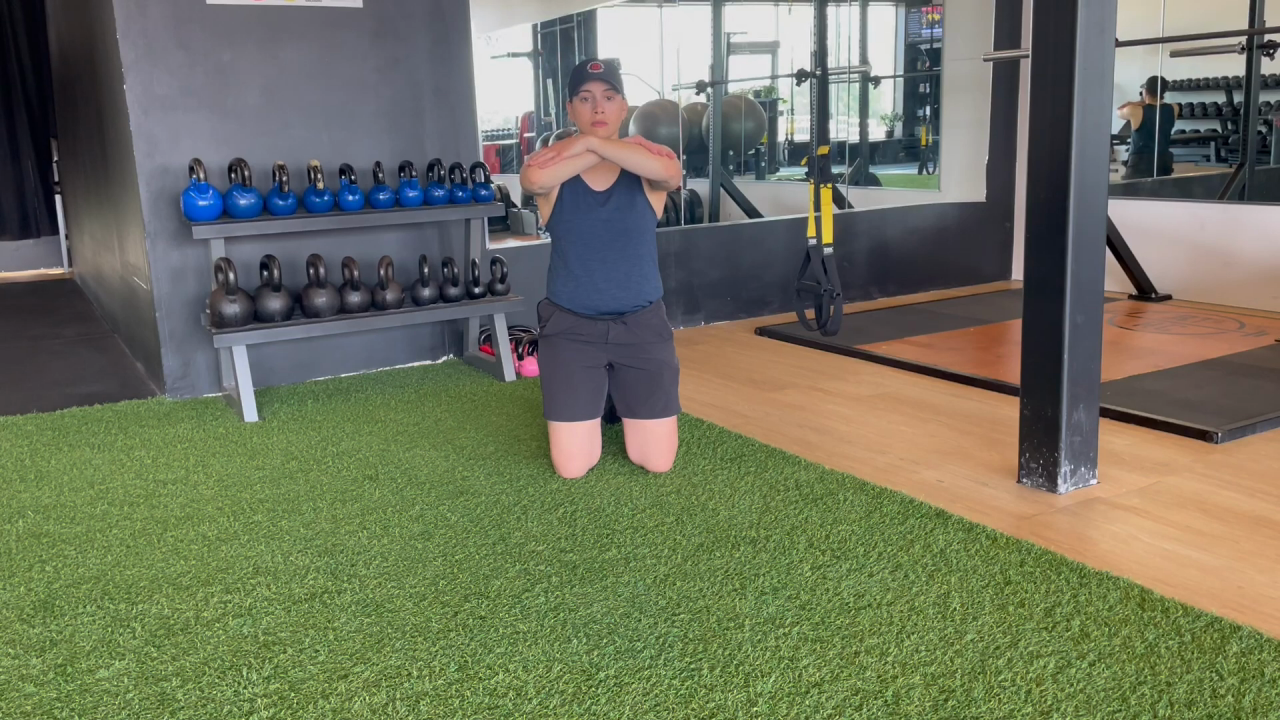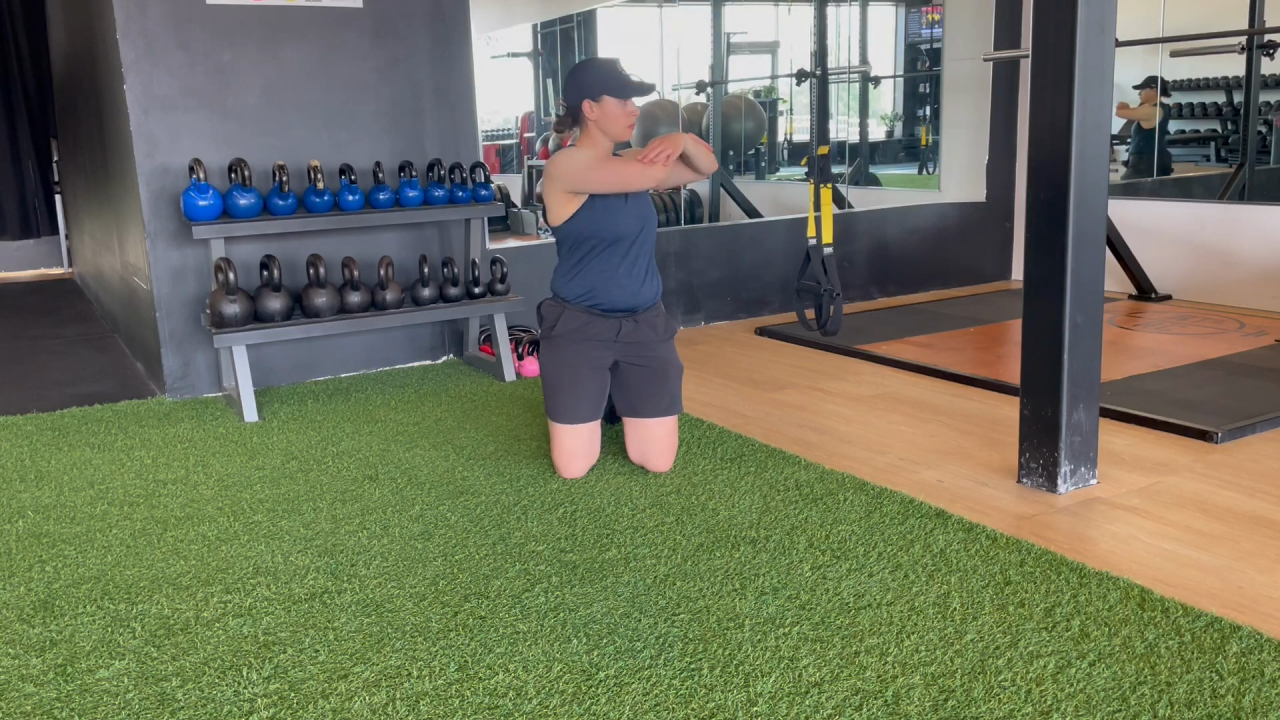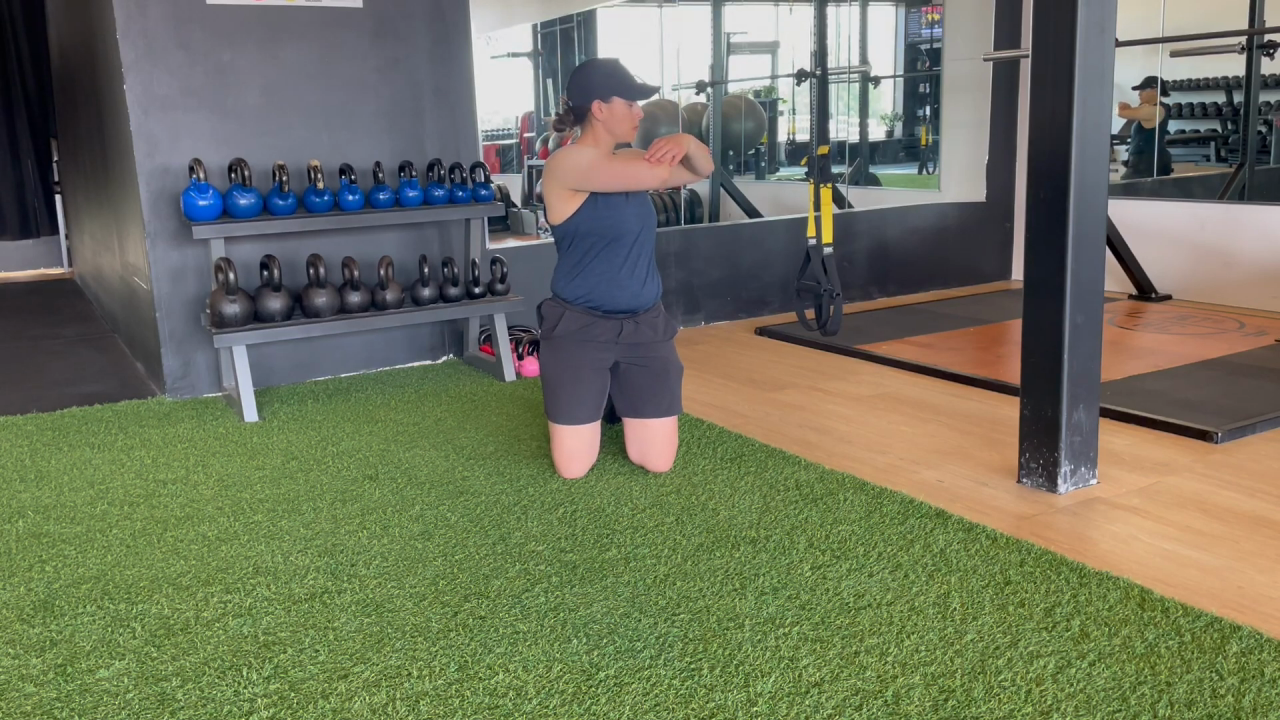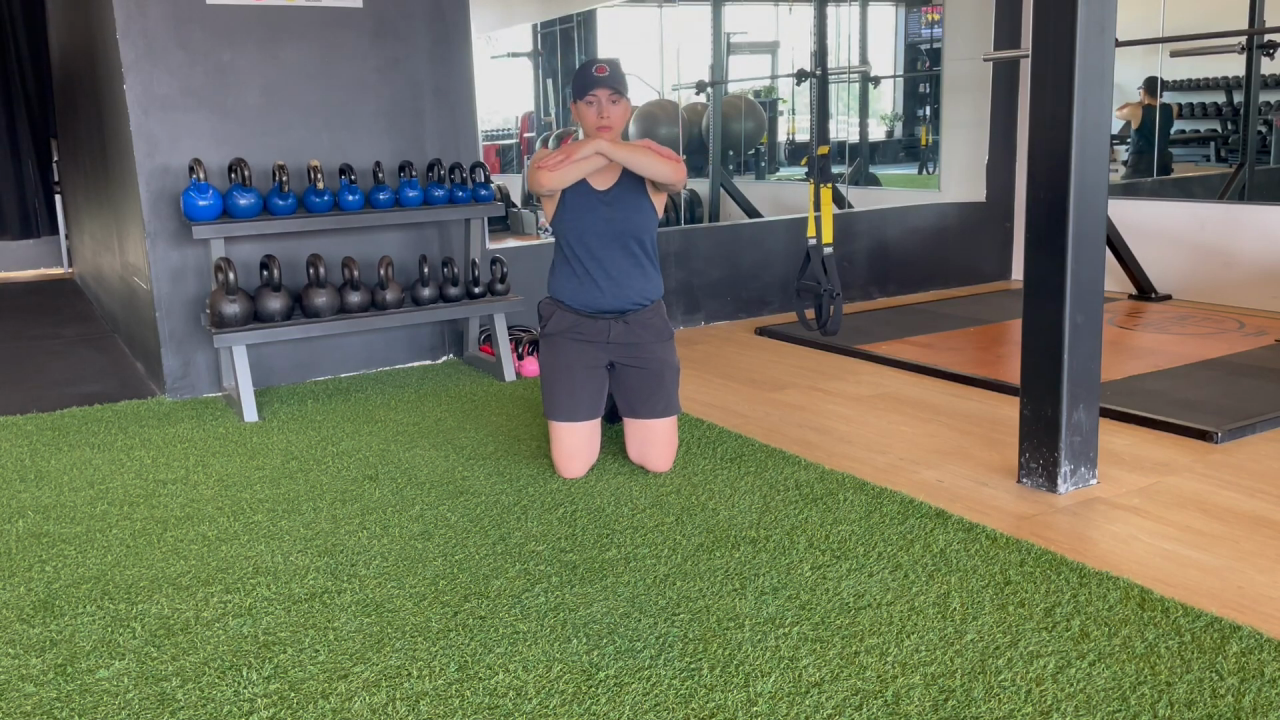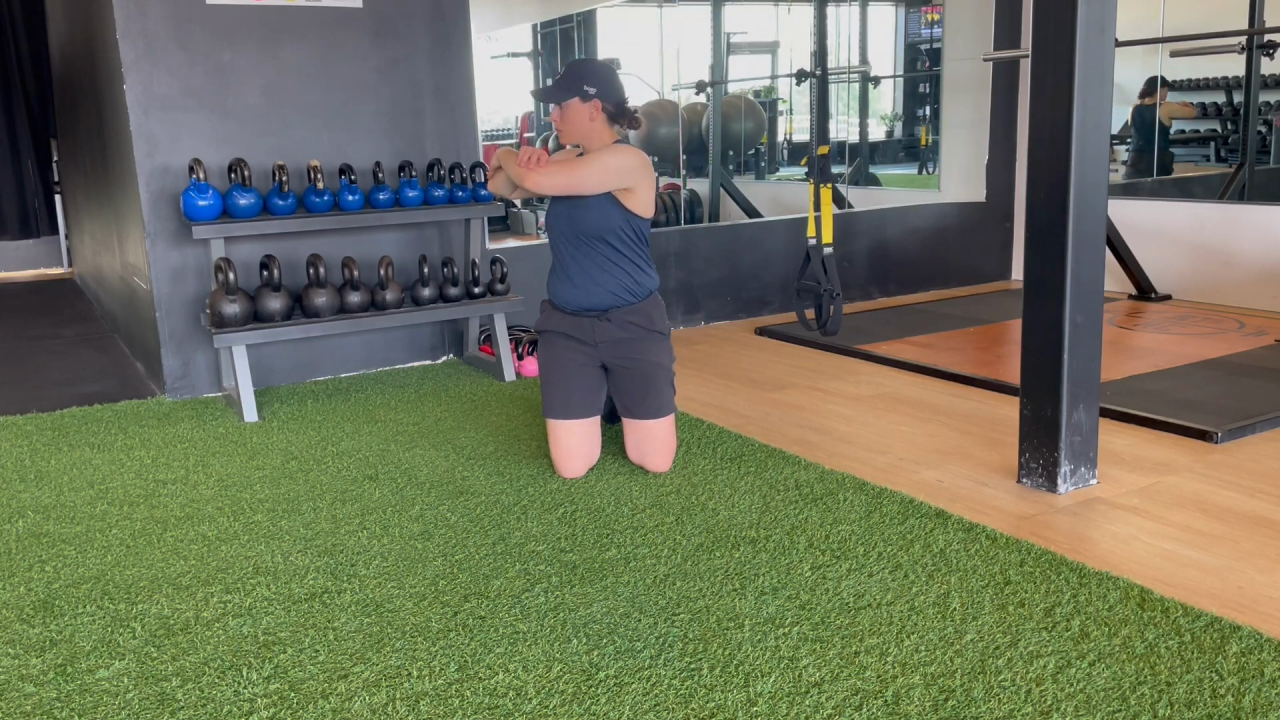
dt=1s
person 1, frame 1
left shoulder: (647, 167)
right shoulder: (552, 164)
left elbow: (668, 170)
right elbow: (534, 178)
left wrist: (592, 143)
right wrist: (621, 150)
left hip: (642, 326)
right hip: (571, 329)
left knee: (657, 462)
right knee: (572, 468)
left ankle: (618, 396)
right ankle: (597, 398)
person 1, frame 2
left shoulder: (632, 161)
right shoulder: (565, 165)
left elbow: (706, 167)
right elbow: (645, 175)
left wrist: (682, 140)
right wrist: (670, 145)
left hip: (645, 325)
right hip: (578, 329)
left knee: (658, 463)
right knee: (573, 468)
left ankle: (620, 397)
right ankle: (595, 399)
person 1, frame 3
left shoulder: (628, 162)
right shoulder: (567, 163)
left elbow: (702, 169)
right elbow: (655, 173)
left wrist: (685, 141)
right wrist: (672, 147)
left hip: (645, 326)
right hip: (578, 329)
left knee: (657, 464)
right knee: (573, 468)
left ankle: (618, 399)
right ankle: (596, 402)
person 1, frame 4
left shoulder: (650, 166)
right shoulder: (554, 160)
left elbow: (676, 173)
right elbow: (544, 181)
left wrist: (599, 145)
right wrist: (618, 152)
left hip: (642, 326)
right hip: (572, 327)
left knee: (657, 463)
right knee: (572, 468)
left ankle: (620, 396)
right ankle: (597, 399)
person 1, frame 5
left shoulder: (628, 161)
right shoulder: (567, 162)
left elbow: (536, 180)
right elbow: (501, 187)
left wrist: (506, 154)
right wrist: (518, 160)
left hip: (632, 325)
right hip: (566, 326)
left knee: (656, 463)
right knee: (571, 468)
left ankle: (619, 395)
right ankle: (599, 396)
